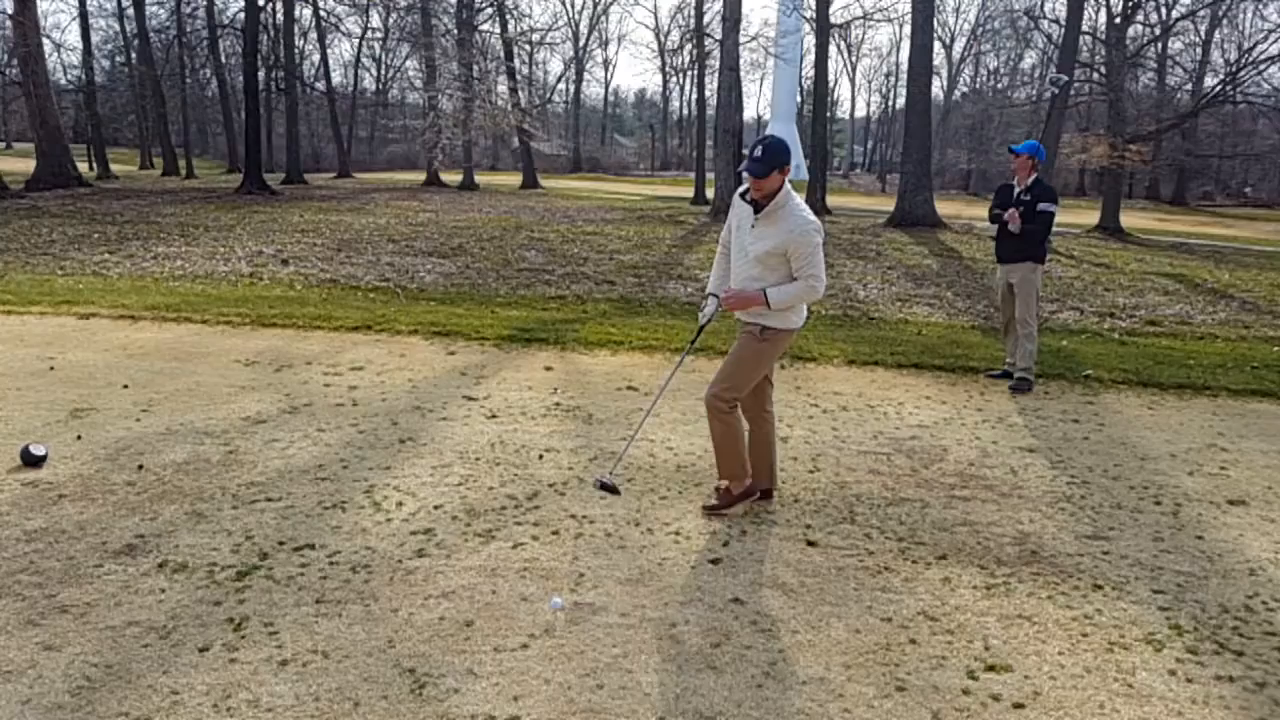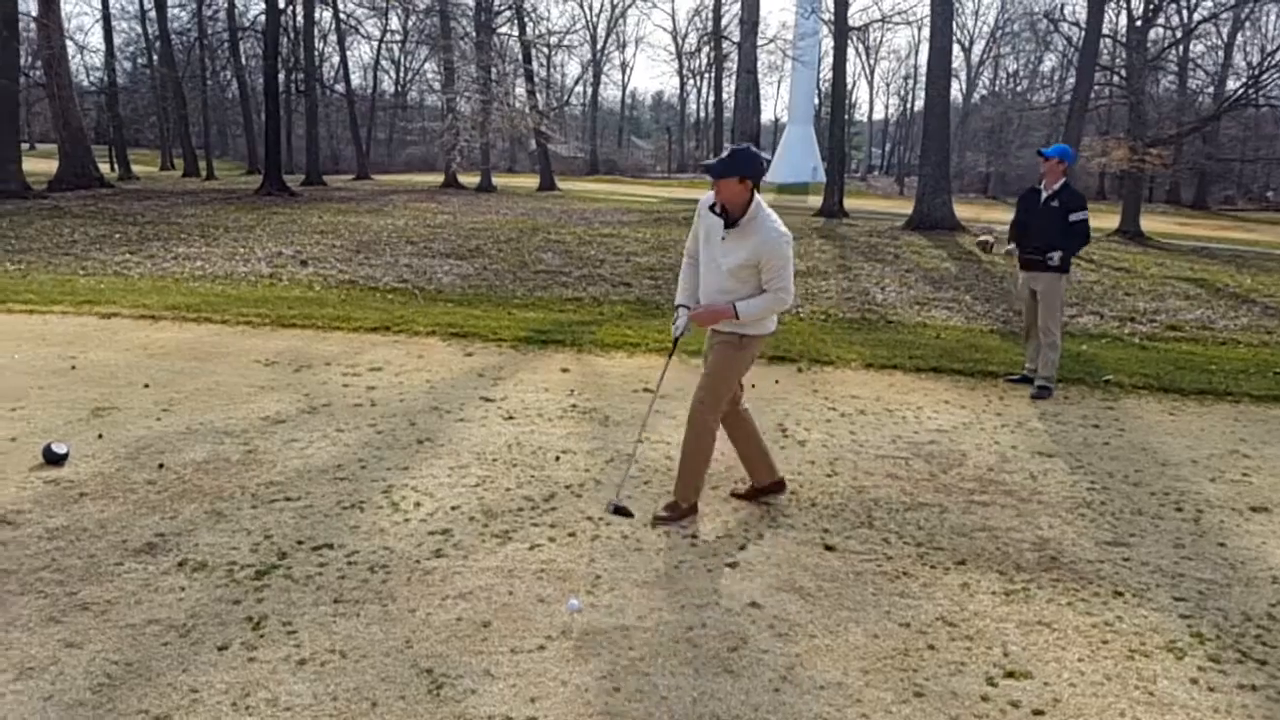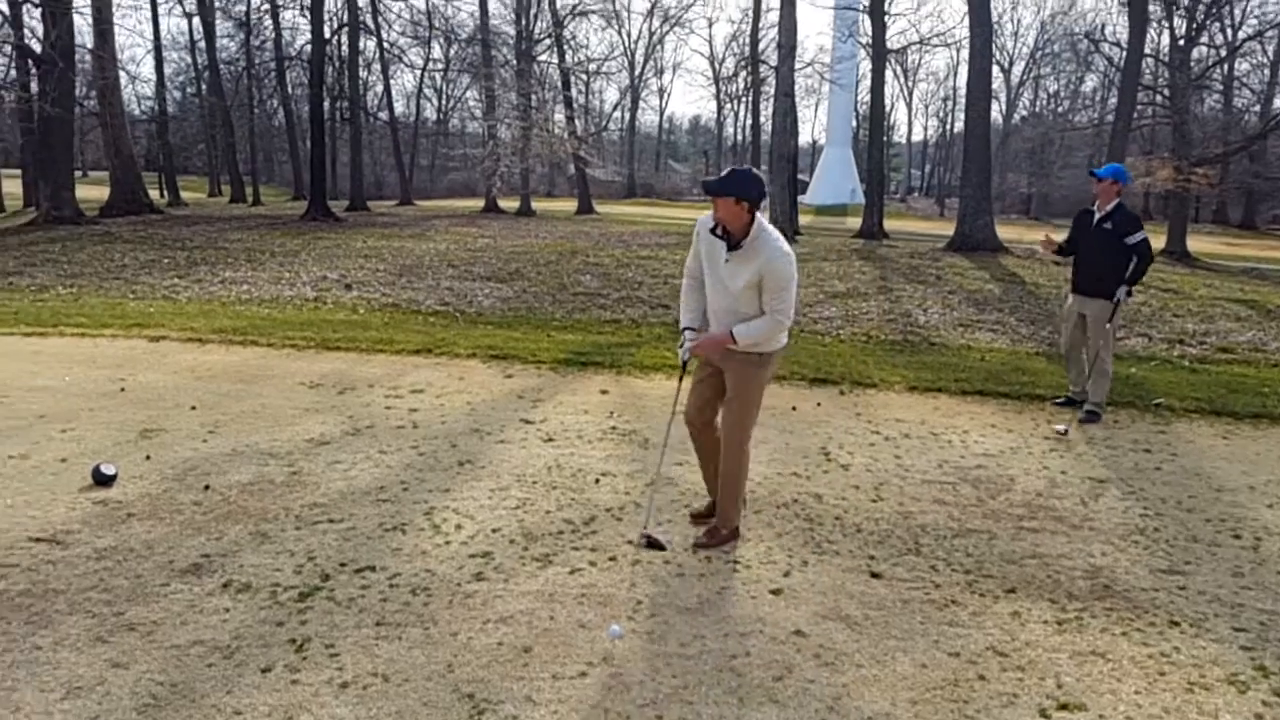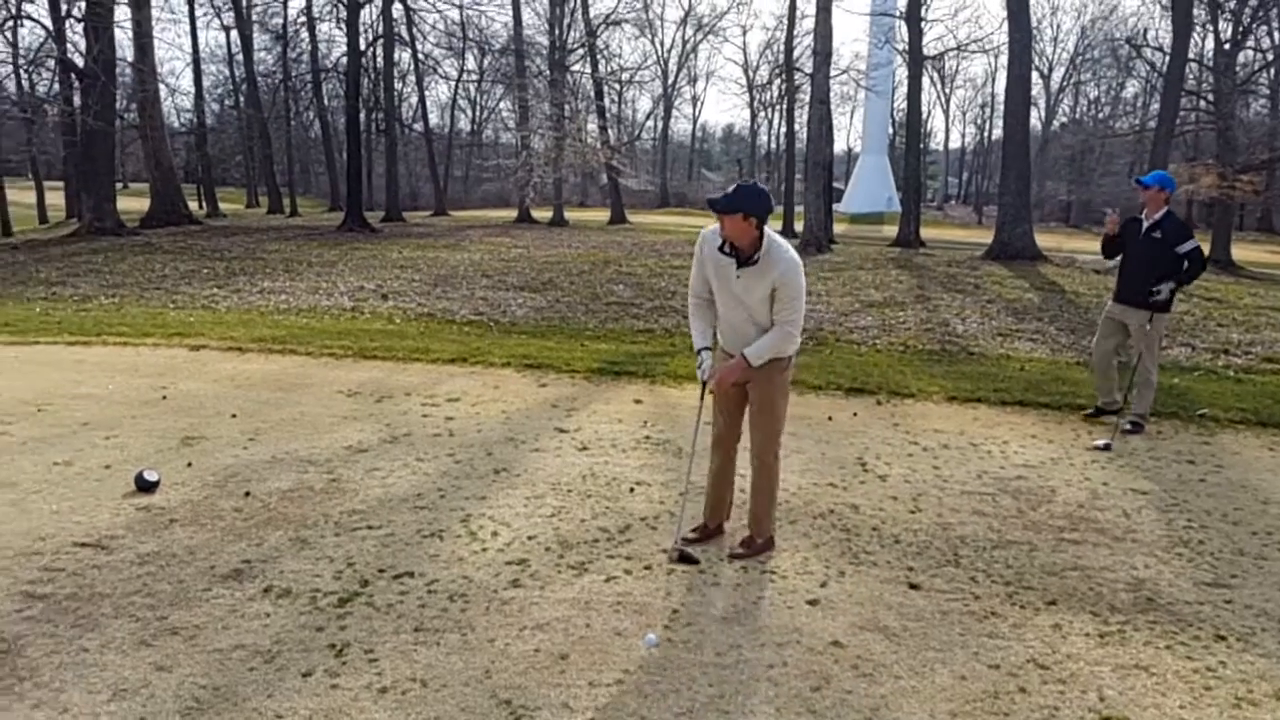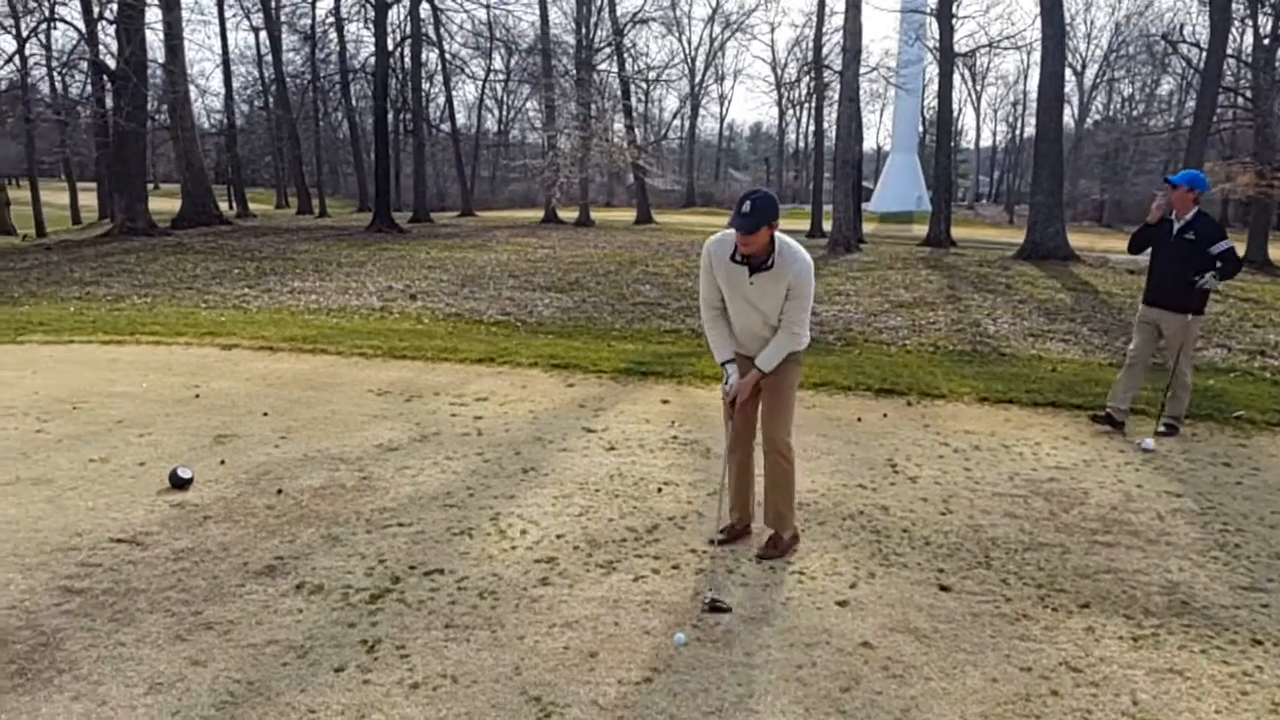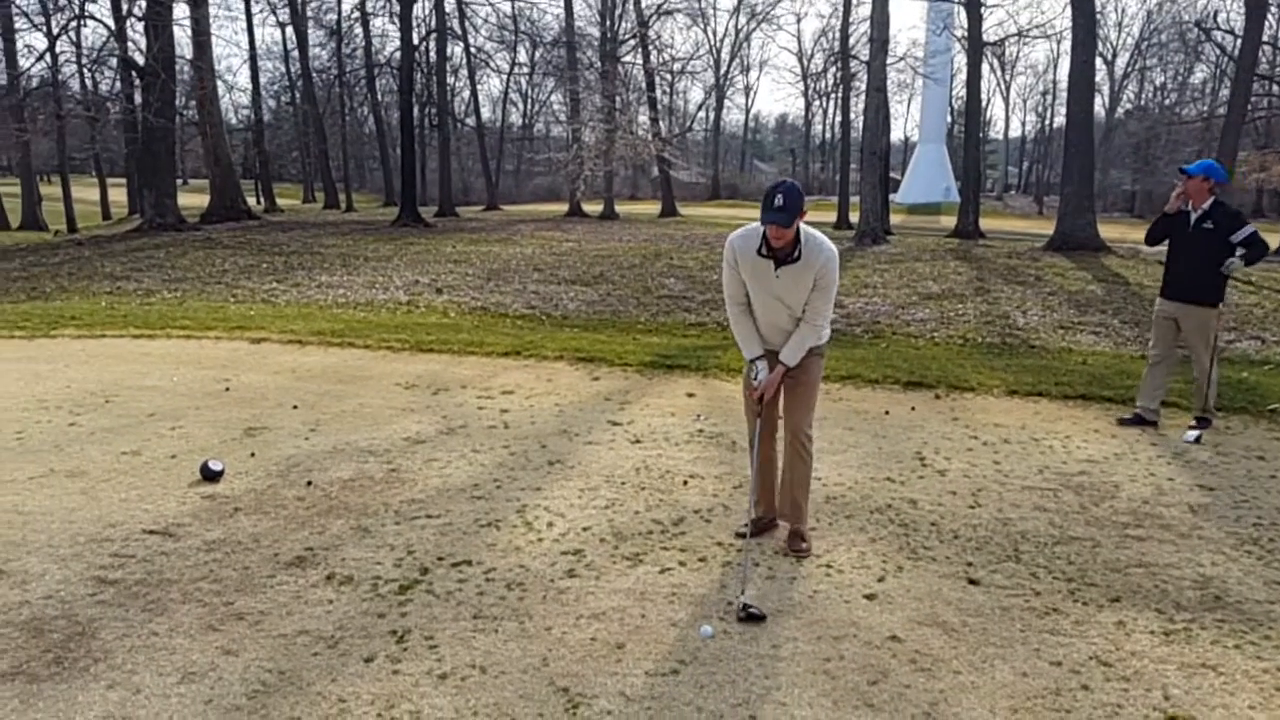
dt=0.3s
person 1, frame 1
left shoulder: (800, 225)
right shoulder: (742, 198)
left elbow: (813, 286)
right elbow: (727, 248)
left wrist: (759, 297)
right wrist: (714, 292)
left hip: (772, 328)
right hip: (748, 321)
left knee: (719, 398)
right knee: (755, 401)
left ankle: (736, 484)
right ankle: (761, 481)
person 1, frame 2
left shoulder: (771, 236)
right shoulder: (707, 206)
left elbow: (780, 297)
right elbow: (692, 257)
left wrist: (728, 311)
right wrist: (684, 304)
left hip: (742, 334)
right hip: (717, 328)
left knee: (702, 412)
right knee: (728, 406)
left ankle: (685, 499)
right ankle: (766, 478)
person 1, frame 3
left shoulder: (775, 255)
right shoulder: (706, 226)
left elbow: (779, 320)
right elbow: (693, 279)
left wrist: (725, 339)
right wrist: (690, 328)
left hip: (756, 354)
right hip: (717, 344)
left knee: (734, 437)
right knee: (697, 417)
left ankle: (727, 523)
right ankle: (721, 495)
person 1, frame 4
left shoulder: (786, 265)
right shoulder: (709, 241)
left elbow: (787, 331)
right elbow: (699, 298)
left wrist: (741, 363)
right wrist: (704, 349)
left hip: (770, 362)
right hip: (728, 356)
left knee: (763, 449)
right knee: (722, 438)
left ankle: (761, 533)
right ankle: (714, 519)
person 1, frame 5
left shoulder: (798, 263)
right shoulder: (714, 250)
left elbow: (793, 330)
right elbow: (712, 310)
left wrist: (755, 375)
right wrist: (728, 364)
left hip: (782, 357)
right hip: (738, 354)
left knee: (776, 441)
right knee: (738, 438)
left ankle: (783, 530)
right ankle: (740, 518)
person 1, frame 6
left shoulder: (824, 255)
right shoulder: (738, 245)
left elbow: (814, 322)
right elbow: (736, 306)
left wrist: (781, 371)
right wrist: (757, 360)
left hip: (805, 351)
right hip: (760, 348)
left knee: (797, 433)
right knee: (760, 433)
left ankle: (796, 523)
right ankle: (765, 511)
person 2, frame 1
left shoulder: (1044, 192)
right shoulder: (1004, 190)
left elbow: (1043, 228)
right elbow: (993, 214)
left wrist: (1020, 227)
right wrist: (1006, 216)
left hip: (1028, 264)
right hip: (1004, 263)
left knee: (1025, 320)
right knee: (1008, 319)
left ankle: (1025, 374)
right ankle: (1012, 366)
person 2, frame 2
left shoulder: (1073, 198)
right shoulder: (1030, 194)
left elbow: (1082, 235)
right elbow: (1018, 223)
left wrist: (1062, 253)
right wrist: (1013, 243)
left hip: (1052, 272)
right hip: (1027, 270)
left knee: (1048, 328)
right knee: (1030, 324)
left ankle: (1045, 381)
right ankle: (1032, 371)
person 2, frame 3
left shoulder: (1127, 220)
right shoulder: (1083, 216)
left elbow: (1145, 256)
right elbow: (1071, 248)
left wrist: (1127, 285)
right wrist: (1056, 248)
left hip: (1104, 299)
right hip: (1077, 294)
left knee: (1099, 353)
right knee: (1072, 346)
left ankle: (1094, 405)
right ankle: (1079, 393)
person 2, frame 4
left shoulder: (1176, 228)
right shoulder: (1132, 224)
left elbow: (1198, 263)
right elbow: (1111, 254)
left wrist: (1173, 284)
right wrist: (1110, 233)
left hip: (1150, 309)
right hip: (1119, 303)
left knee: (1144, 365)
right knee: (1101, 351)
left ankle: (1138, 416)
right ankle: (1109, 402)
person 2, frame 5
left shoulder: (1208, 228)
right shoulder: (1162, 223)
left elbow: (1234, 262)
right elbow: (1133, 248)
left wrist: (1216, 276)
right wrist: (1151, 220)
left hip: (1183, 312)
right hip: (1150, 306)
left knee: (1179, 368)
right knee: (1135, 359)
left ankle: (1172, 419)
right ankle: (1116, 413)
person 2, frame 6
left shoulder: (1227, 217)
right shoulder: (1179, 213)
left elbow: (1260, 246)
right elbow: (1151, 239)
left wrist: (1241, 259)
right wrist: (1169, 210)
left hip: (1202, 304)
right hip: (1168, 300)
left knee: (1203, 362)
right knee: (1158, 356)
left ankle: (1204, 413)
right ankle: (1147, 412)
